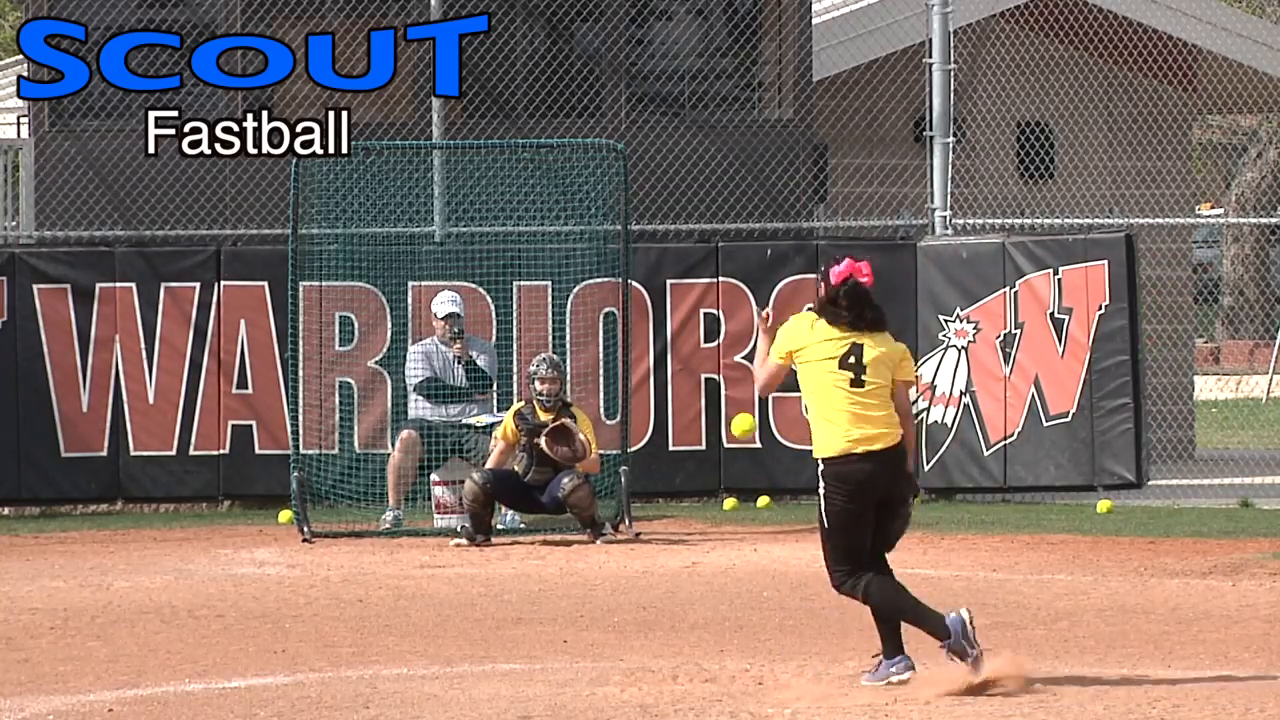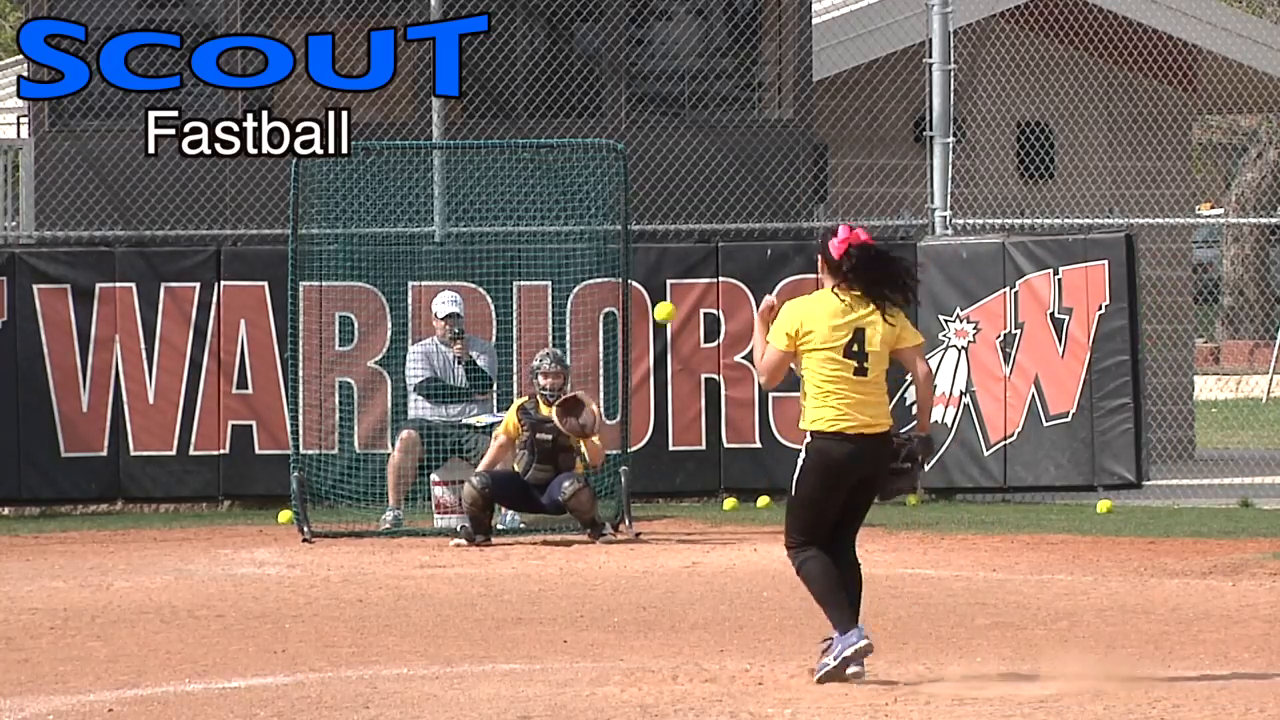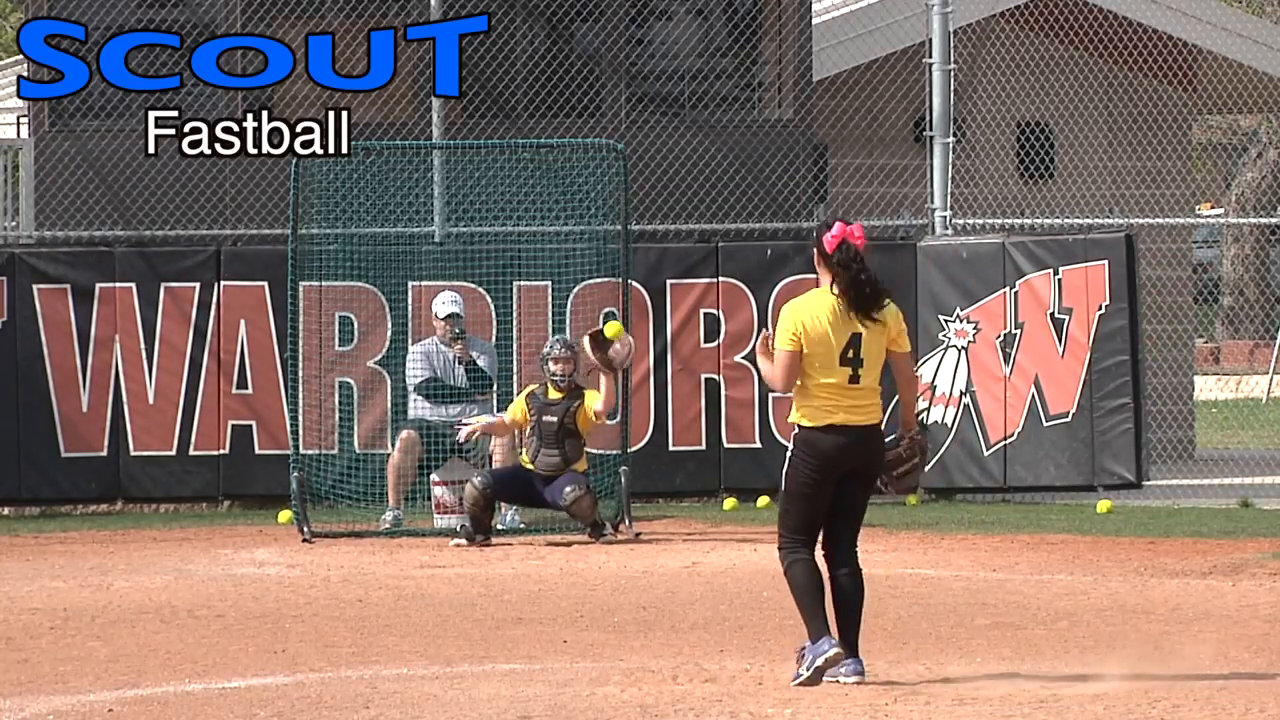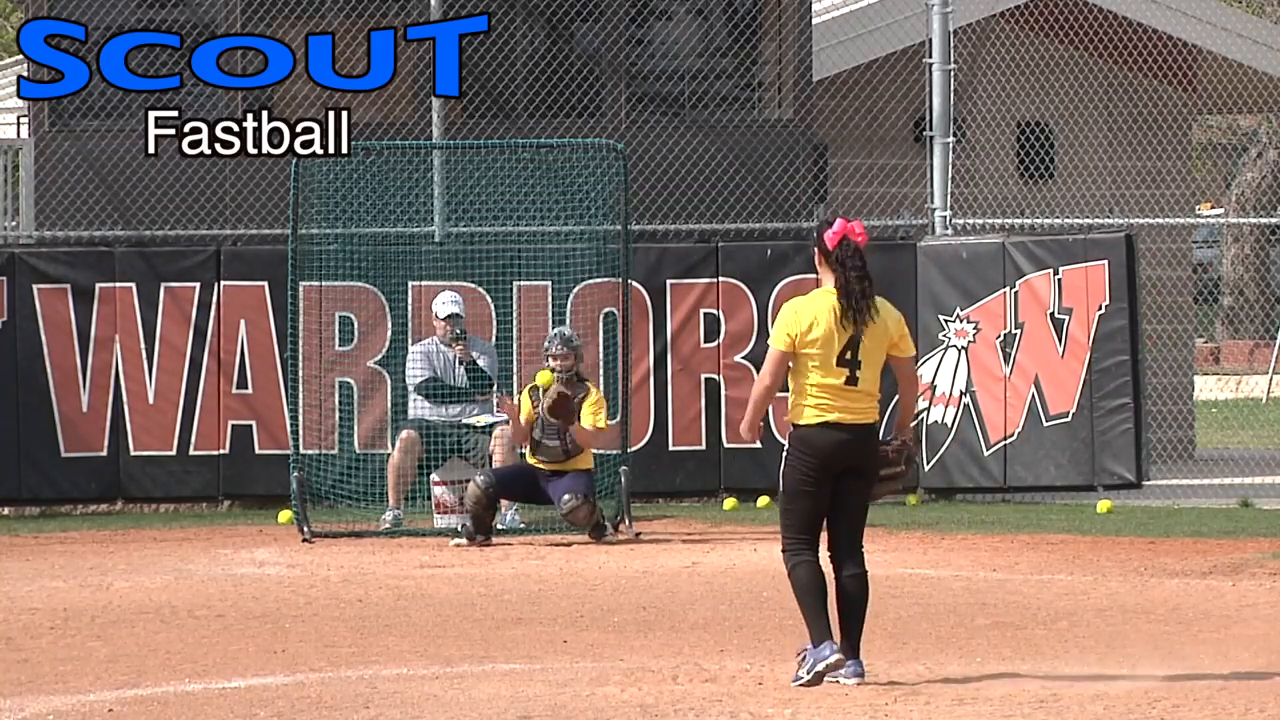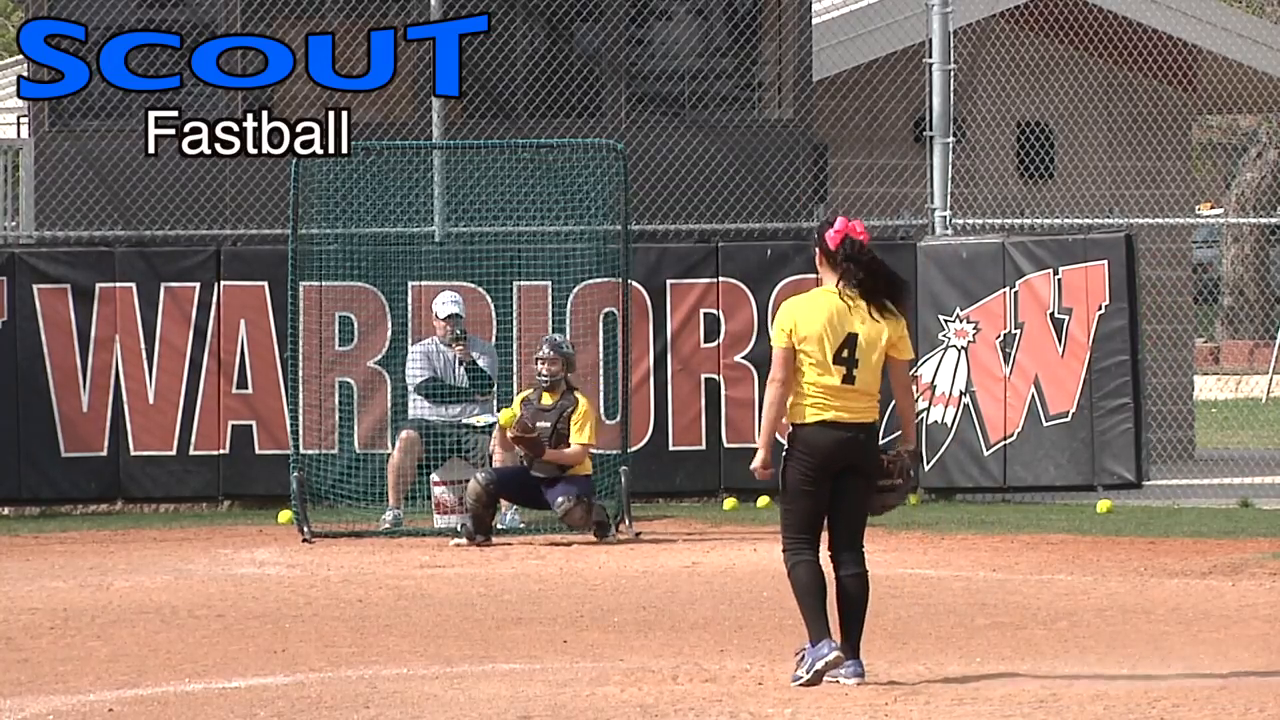
dt=0.2s
person 1, frame 1
left shoulder: (801, 329)
right shoulder: (888, 343)
left elbow: (763, 383)
right elbow: (907, 417)
left wrist: (765, 337)
right wrist: (908, 476)
left hip: (844, 469)
right hip: (891, 460)
left knee: (851, 572)
right knee: (869, 558)
left ankle: (945, 628)
right ankle: (893, 658)
person 1, frame 2
left shoulder: (798, 310)
right shoulder: (888, 312)
left elbow: (768, 375)
right elbow: (923, 373)
left wrist: (761, 324)
right wrist: (923, 428)
left hip: (829, 446)
right hip: (876, 445)
left knee: (803, 544)
right knee: (839, 545)
left ankle: (848, 634)
right ankle: (850, 642)
person 1, frame 3
left shoulder: (799, 310)
right shoulder: (885, 312)
left elbow: (782, 382)
right elbow: (908, 380)
left wrist: (761, 355)
right wrist: (908, 430)
left hip: (816, 441)
right hip: (866, 440)
left knee: (795, 545)
right knee: (843, 549)
left ankle: (821, 642)
right ankle: (848, 657)
person 1, frame 4
left shoulder: (798, 311)
right shoulder: (886, 315)
left elbow: (768, 381)
right elbow: (908, 383)
left wrist: (750, 420)
right wrist: (904, 434)
left hip: (812, 439)
right hip: (863, 440)
left knee: (799, 546)
right knee: (848, 550)
left ankle: (822, 646)
right ankle: (850, 659)
person 1, frame 5
left shoulder: (797, 309)
right shoulder: (886, 312)
left elbow: (779, 383)
right elbow: (902, 387)
left wrist: (764, 448)
right wrist: (907, 443)
left hip: (811, 436)
right hip: (861, 438)
left knee: (800, 545)
right knee: (849, 550)
left ankle: (821, 646)
right ankle: (850, 659)
person 2, frame 1
left shoulder: (482, 348)
right shoulder: (419, 351)
left elbow: (484, 388)
right elbow: (428, 389)
left wrist: (467, 359)
right wrist: (471, 395)
left hip: (473, 428)
right hip: (429, 425)
right knee: (406, 439)
right ankle: (393, 510)
person 2, frame 2
left shoulder: (482, 349)
right shoulder: (419, 351)
left elbow: (484, 388)
right elbow: (428, 389)
left wrist: (467, 359)
right wrist: (471, 395)
left hip: (472, 427)
right hip: (429, 425)
right knee: (406, 439)
right ankle: (393, 511)
person 2, frame 3
left shoulder: (483, 348)
right shoulder: (419, 351)
left elbow: (484, 388)
right elbow: (429, 389)
left wrist: (468, 360)
right wrist: (471, 395)
right hip: (430, 425)
left knee: (504, 438)
right knee: (406, 439)
right ankle: (393, 510)
person 2, frame 4
left shoulder: (483, 349)
right shoulder: (419, 351)
left elbow: (484, 390)
right elbow: (429, 389)
left wrist: (469, 361)
right wrist: (471, 395)
left hip: (474, 427)
right hip: (430, 425)
left knee: (504, 436)
right knee: (406, 438)
left ankle: (509, 511)
right ankle: (394, 511)
person 2, frame 5
left shoulder: (482, 349)
right shoulder: (419, 351)
left elbow: (485, 389)
right elbow: (428, 390)
left wrist: (468, 361)
right wrist: (471, 395)
left hip: (472, 427)
right hip: (430, 425)
right knee: (406, 439)
right ankle: (393, 511)
person 3, frame 1
left shoulder: (575, 418)
right shoulder: (518, 413)
left elbow: (595, 467)
right elbow: (502, 451)
left wrist: (581, 457)
right wrist: (480, 487)
left hip: (558, 490)
right hip: (523, 487)
left knee: (575, 482)
right knee: (477, 481)
left ankle: (595, 528)
right ankle: (478, 532)
person 3, frame 2
right shoulder: (521, 408)
left elbow: (596, 461)
right elbow: (502, 444)
left wrist: (588, 439)
right wrist: (477, 477)
left hip: (558, 490)
right hip: (523, 484)
left knee: (575, 487)
right knee: (476, 485)
left ankle: (595, 528)
right ankle: (478, 532)
person 3, frame 3
left shoulder: (585, 398)
right shoulder: (532, 395)
left elbow: (603, 409)
right elbow: (506, 424)
left wrist: (605, 374)
right wrist: (480, 426)
left hip: (564, 478)
right hip: (529, 475)
left knee: (577, 496)
right knee: (478, 485)
left ankle: (596, 527)
right ankle: (478, 532)
person 3, frame 4
left shoulder: (589, 394)
right shoulder: (533, 391)
left elbow: (593, 441)
right elbow: (521, 440)
left wrist: (570, 423)
right wrist: (513, 417)
left hip: (571, 473)
right hip: (535, 471)
left knee: (574, 507)
right knee: (481, 484)
left ankle: (596, 524)
right ankle: (478, 532)
person 3, frame 5
left shoulder: (579, 405)
right shoulder: (524, 400)
left elbow: (580, 455)
right elbow: (507, 448)
left wrist: (542, 452)
right wrist: (503, 433)
left hip: (569, 478)
right hip: (532, 476)
left knee: (571, 512)
right knee: (481, 482)
left ankle: (599, 519)
right ankle: (478, 532)
